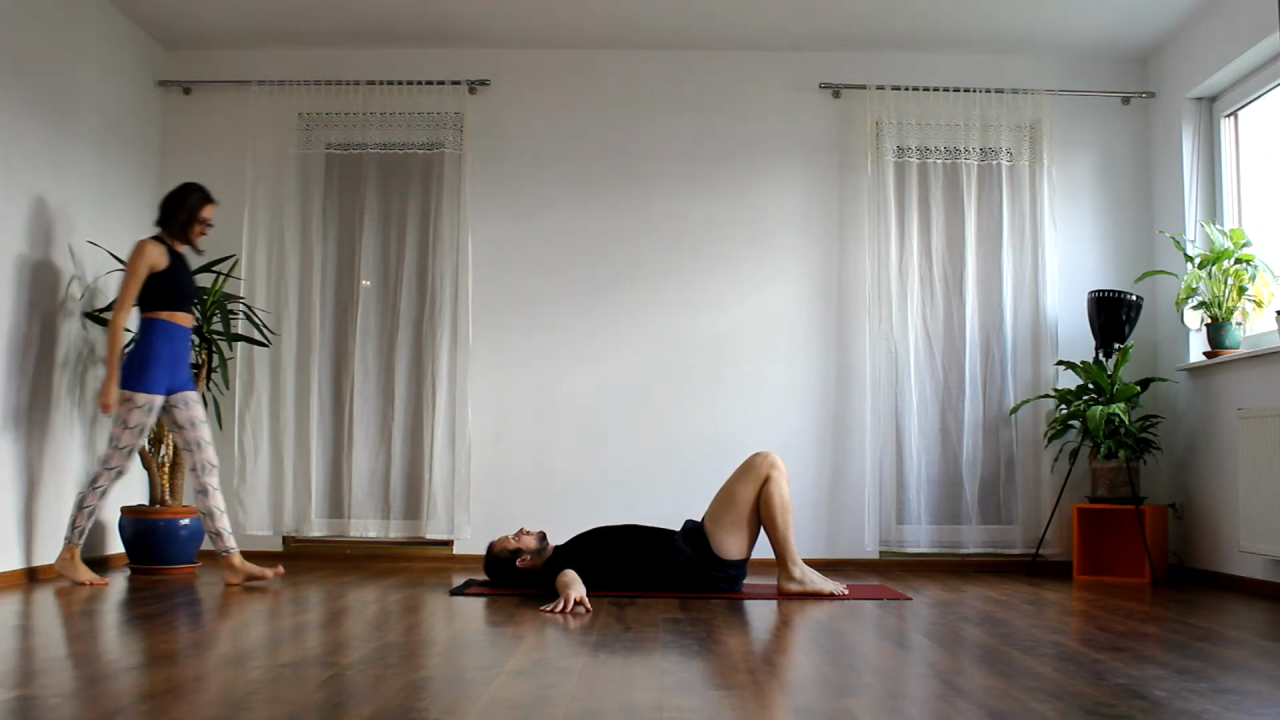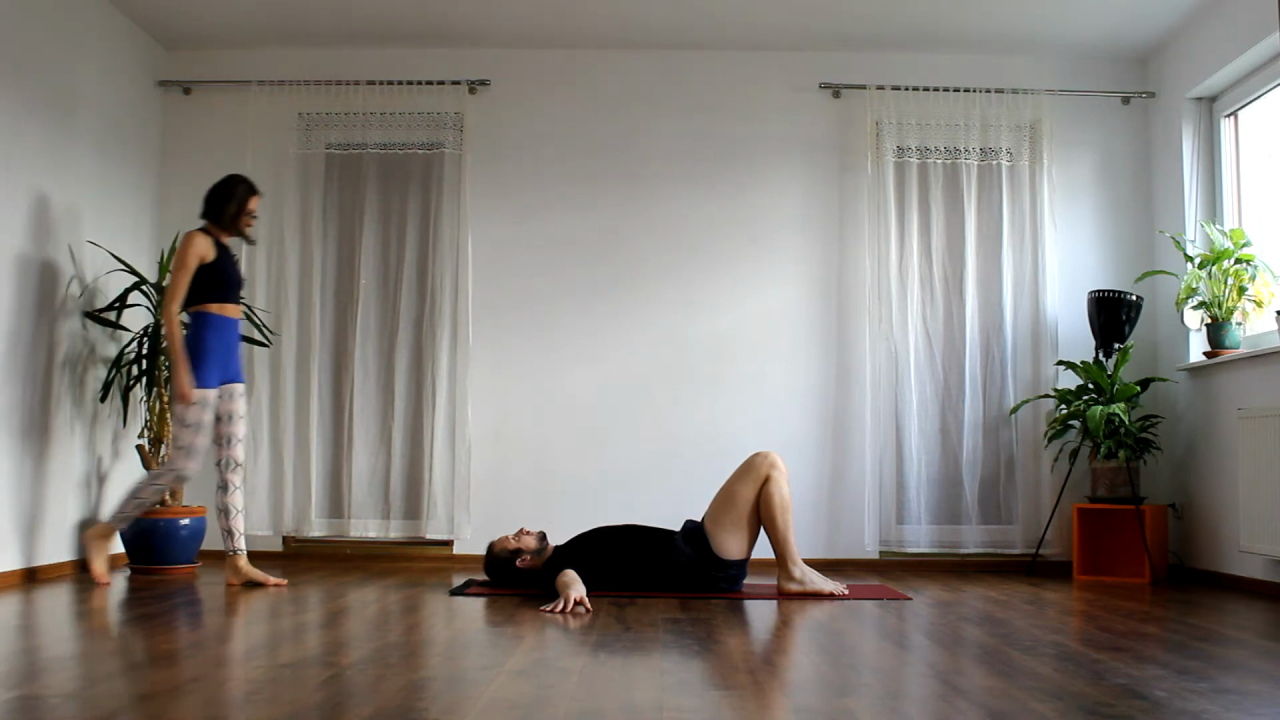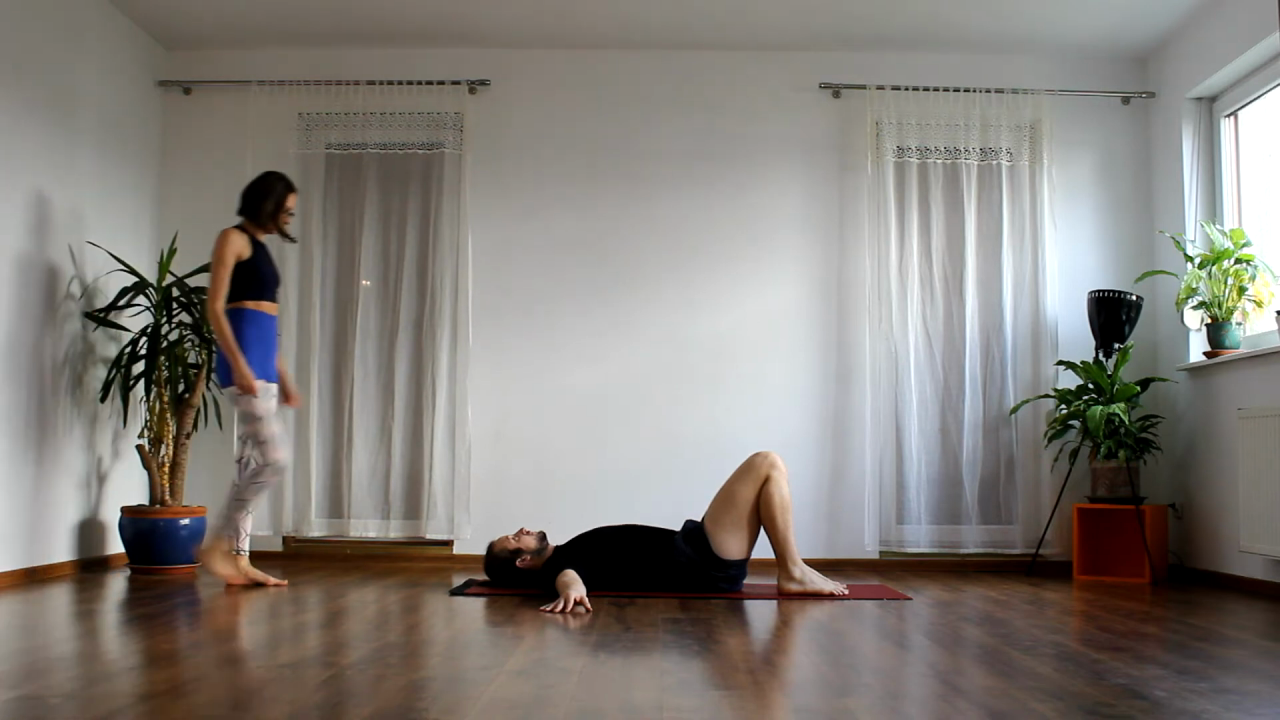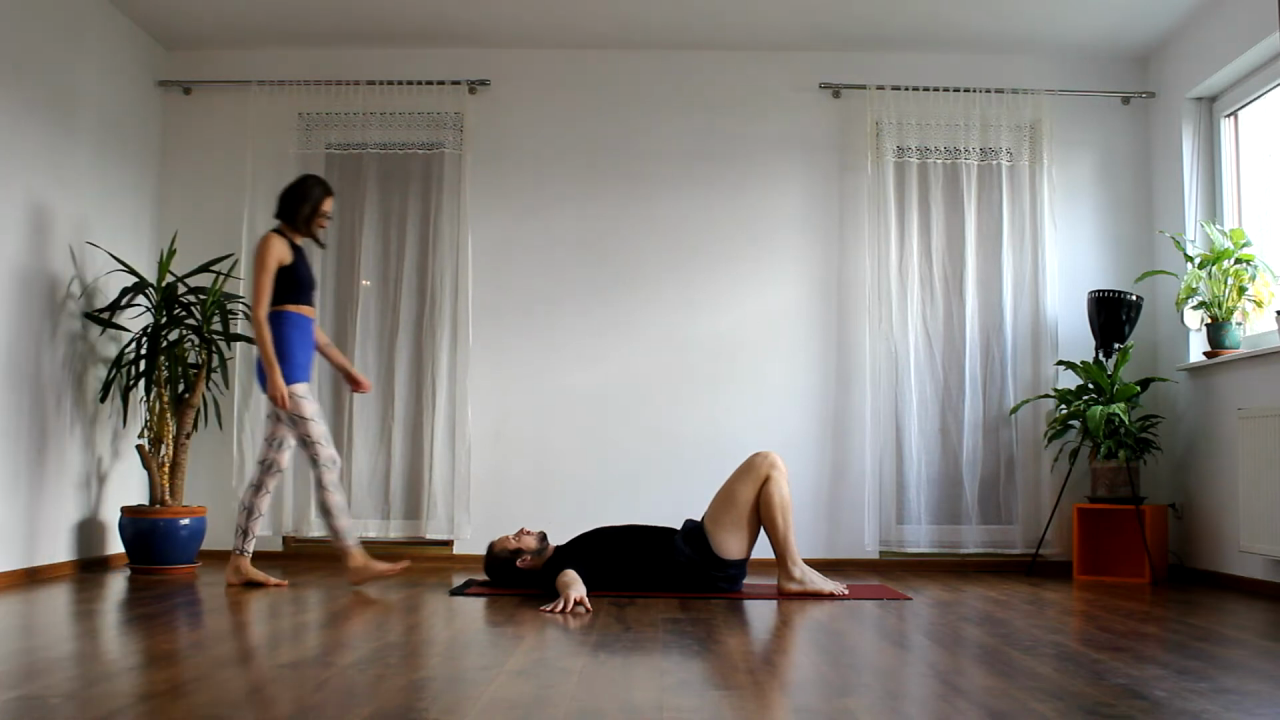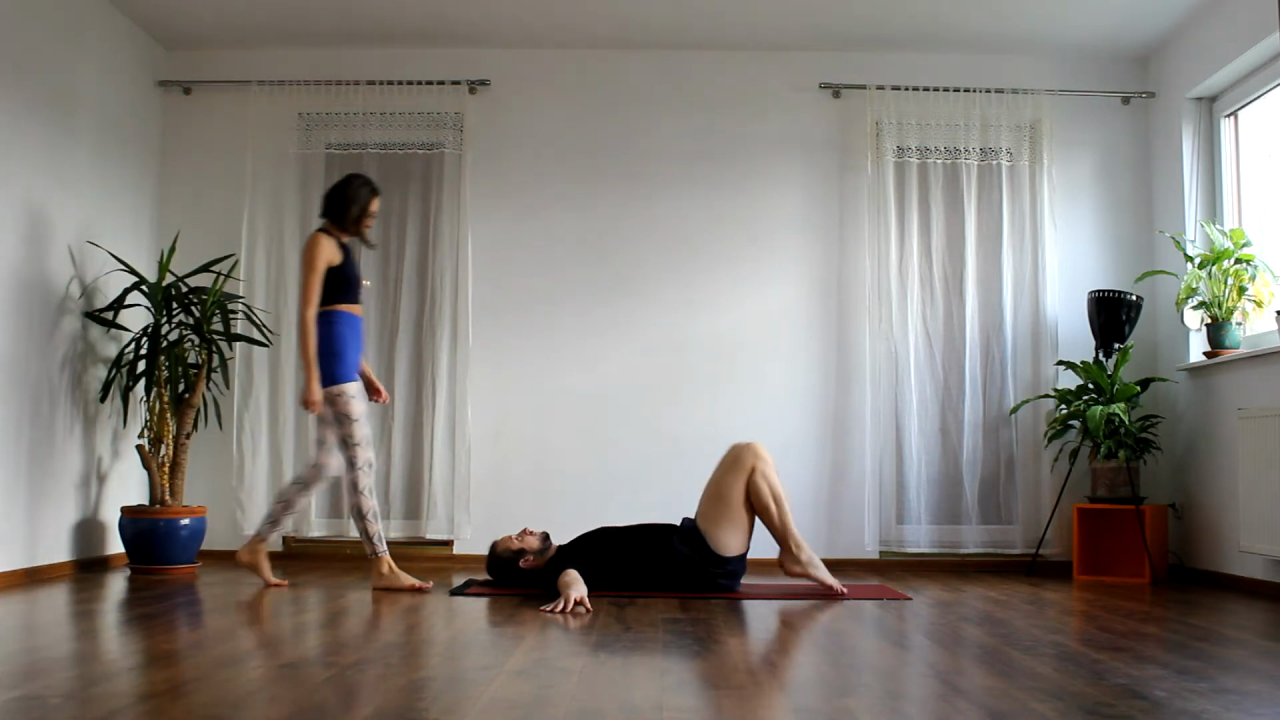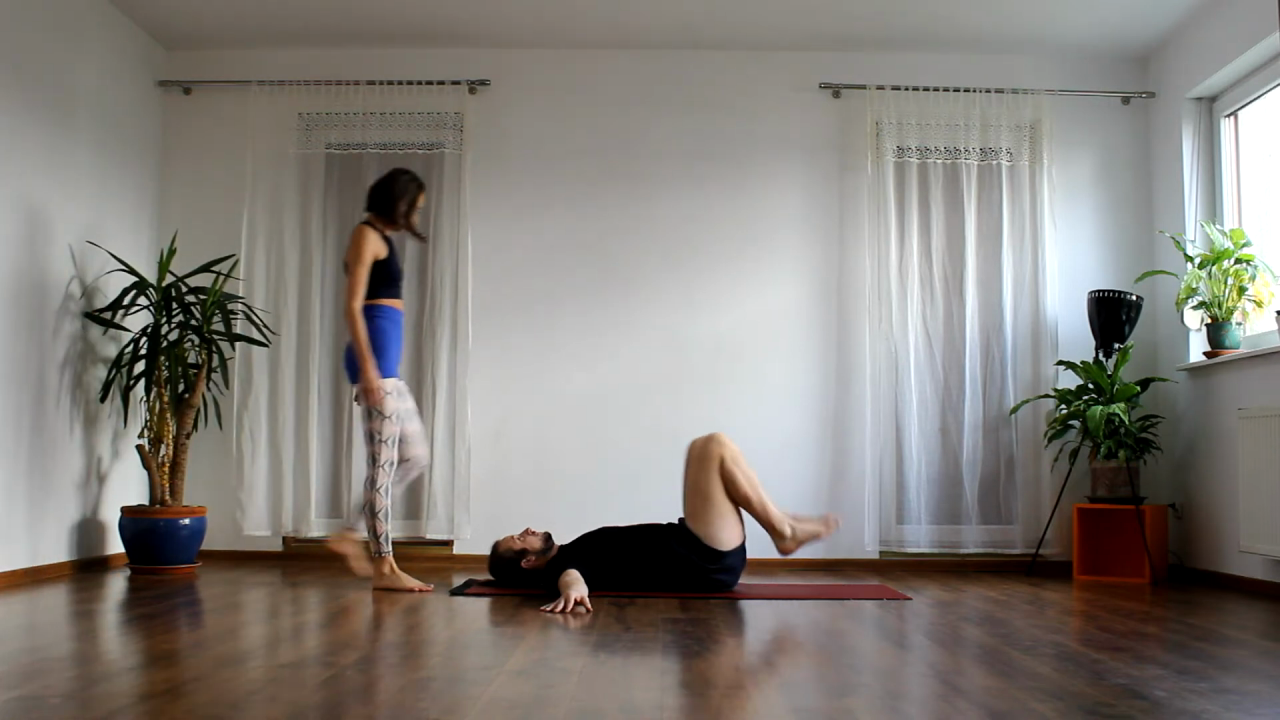
dt=0.2s
person 1, frame 1
left shoulder: (181, 261)
right shoulder: (150, 250)
right elbow: (119, 316)
right wrist: (111, 379)
left hip: (180, 373)
right hip: (150, 367)
left knee: (206, 466)
right knee: (114, 465)
left ankle: (231, 561)
right ankle: (69, 555)
person 1, frame 2
left shoulder: (226, 250)
right shoulder: (197, 242)
right elbow: (171, 310)
right wrist: (180, 371)
left hip: (229, 363)
right hip: (203, 361)
left knee: (232, 466)
right knee: (182, 468)
left ankle: (237, 563)
right ankle: (102, 533)
person 1, frame 3
left shoulder: (261, 246)
right shoulder: (232, 239)
right elbow: (215, 308)
left wrist: (281, 375)
right wrist: (240, 366)
left hip: (263, 363)
right hip: (243, 360)
left knee: (250, 462)
right knee: (274, 459)
left ankle: (237, 560)
right ankle: (217, 544)
person 1, frame 4
left shoulder: (297, 250)
right shoulder: (273, 243)
right elbow: (258, 314)
left wrist: (346, 368)
right wrist: (274, 375)
left hip: (296, 368)
right hip: (284, 366)
left knee: (272, 467)
right knee: (325, 460)
left ankle: (239, 562)
right ankle: (354, 560)
person 1, frame 5
left shoulder: (341, 247)
right shoulder: (320, 243)
right elbow: (307, 316)
left wrist: (366, 374)
right wrist: (311, 376)
left hip: (344, 364)
right hip: (334, 362)
left knee: (325, 467)
right knee: (360, 465)
left ankle: (256, 547)
right ankle: (383, 567)
person 1, frame 6
left shoulder: (382, 240)
right shoulder: (365, 236)
right elbow: (353, 307)
right wrist: (367, 368)
left hip: (383, 359)
right hip: (375, 356)
left knee: (416, 455)
right knee: (385, 464)
left ankle: (351, 534)
right ankle: (384, 567)
person 2, frame 1
left shoulder: (560, 556)
right shoulder: (555, 567)
right elbow: (569, 577)
right wrist: (570, 589)
left hip: (694, 554)
right hip: (704, 566)
left knee: (764, 471)
right knee: (767, 464)
left ankle: (793, 570)
right ankle: (792, 573)
person 2, frame 2
left shoulder: (561, 556)
right shoulder: (555, 567)
right elbow: (569, 577)
right wrist: (570, 589)
left hip: (694, 555)
right hip: (706, 565)
left knee: (764, 470)
right knee: (767, 464)
left ankle: (792, 570)
right ankle: (792, 572)
person 2, frame 3
left shoulder: (560, 557)
right shoulder: (555, 567)
right elbow: (568, 577)
right wrist: (570, 589)
left hip: (694, 554)
right hip: (705, 565)
left knee: (763, 472)
right knee: (767, 464)
left ankle: (792, 570)
right ankle: (792, 573)
person 2, frame 4
left shoulder: (561, 557)
right shoulder: (556, 567)
right elbow: (568, 577)
right wrist: (570, 589)
left hip: (694, 554)
right hip: (705, 566)
left knee: (763, 471)
right knee: (767, 465)
left ankle: (792, 570)
right ankle: (793, 573)
person 2, frame 5
left shoulder: (562, 556)
right shoulder: (558, 567)
right elbow: (570, 577)
right wrist: (571, 588)
left hip: (694, 555)
right hip: (704, 563)
right knee: (750, 455)
left ankle: (794, 553)
right ankle: (795, 553)
person 2, frame 6
left shoulder: (565, 557)
right shoulder: (560, 566)
right elbow: (571, 576)
right wrist: (571, 588)
left hip: (699, 558)
right hip: (705, 562)
right knee: (711, 446)
right ankle: (784, 531)
